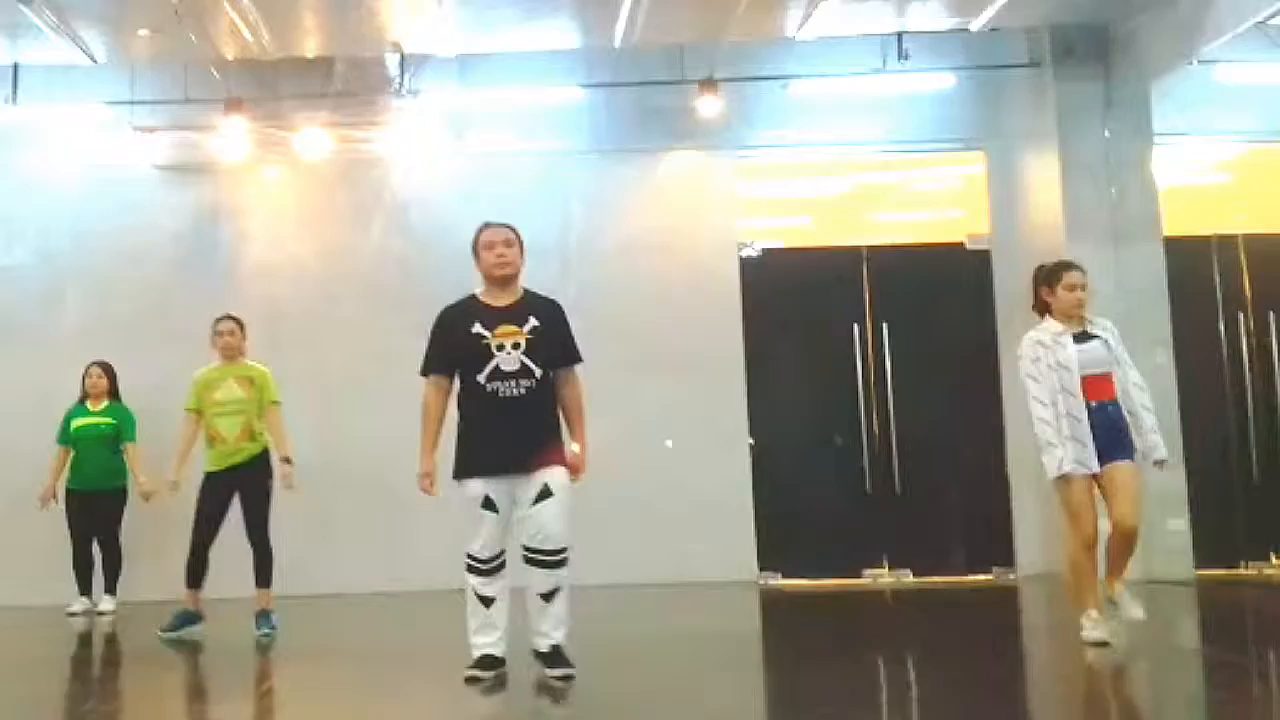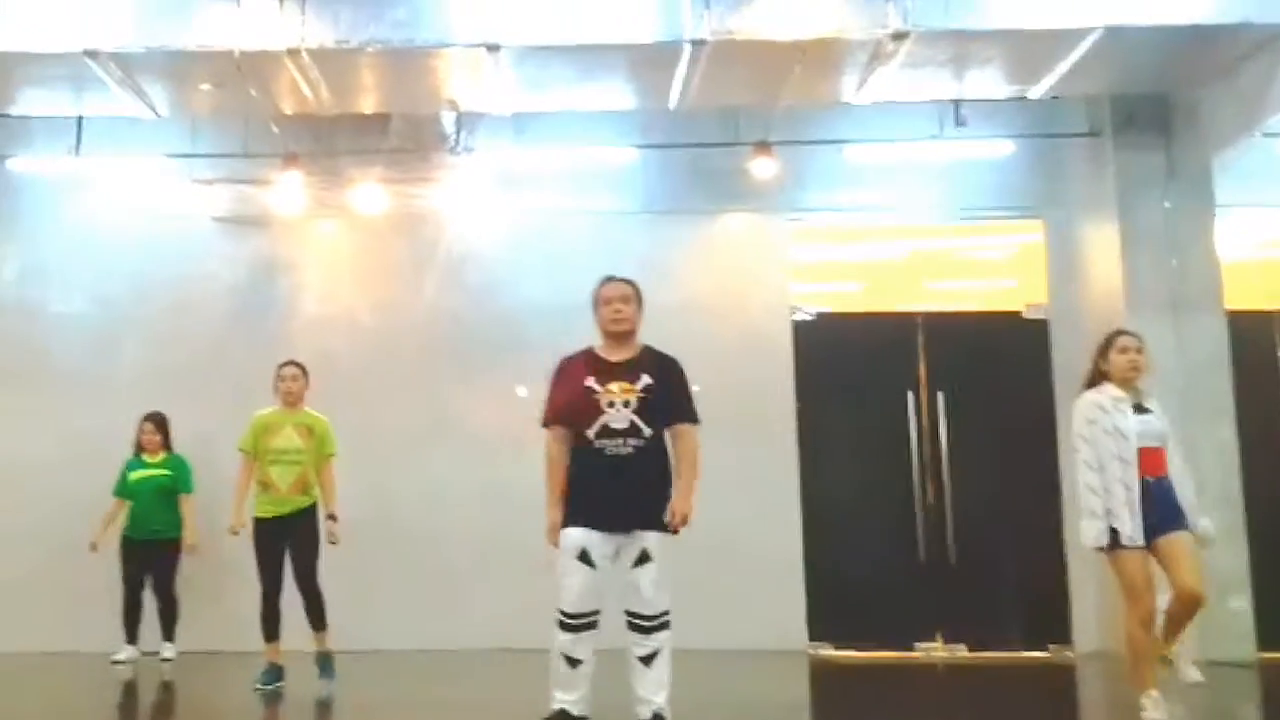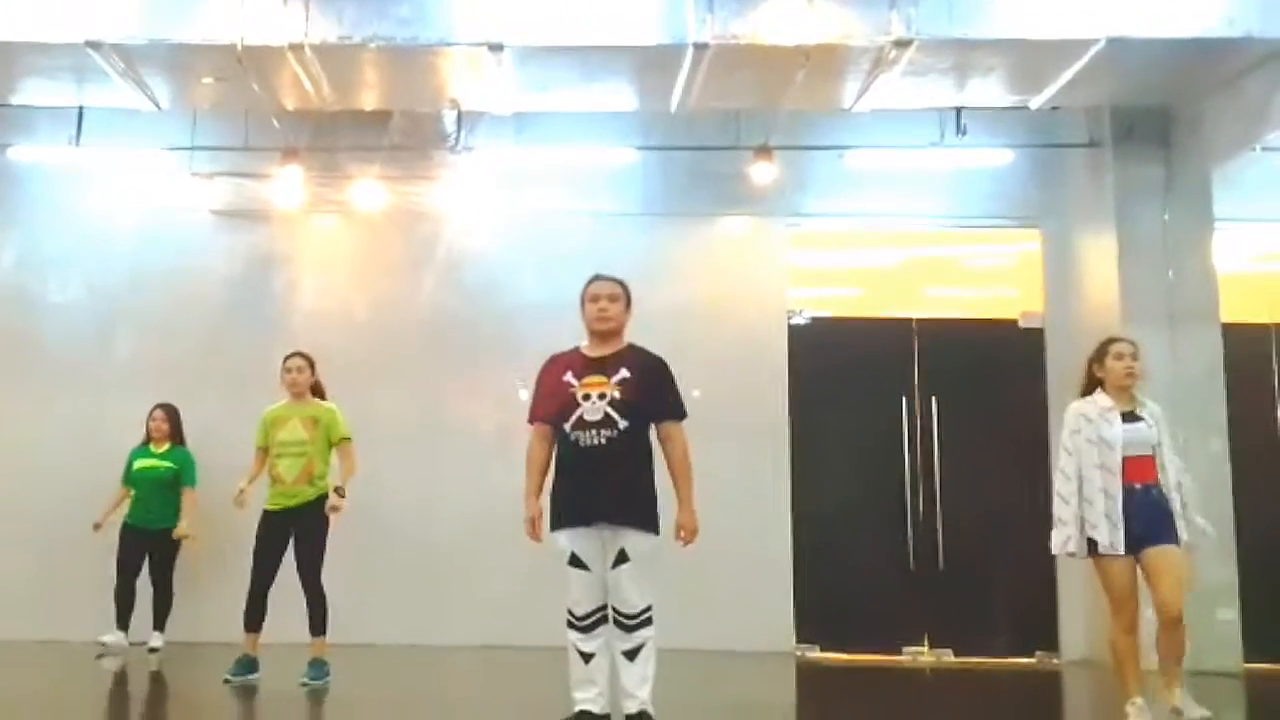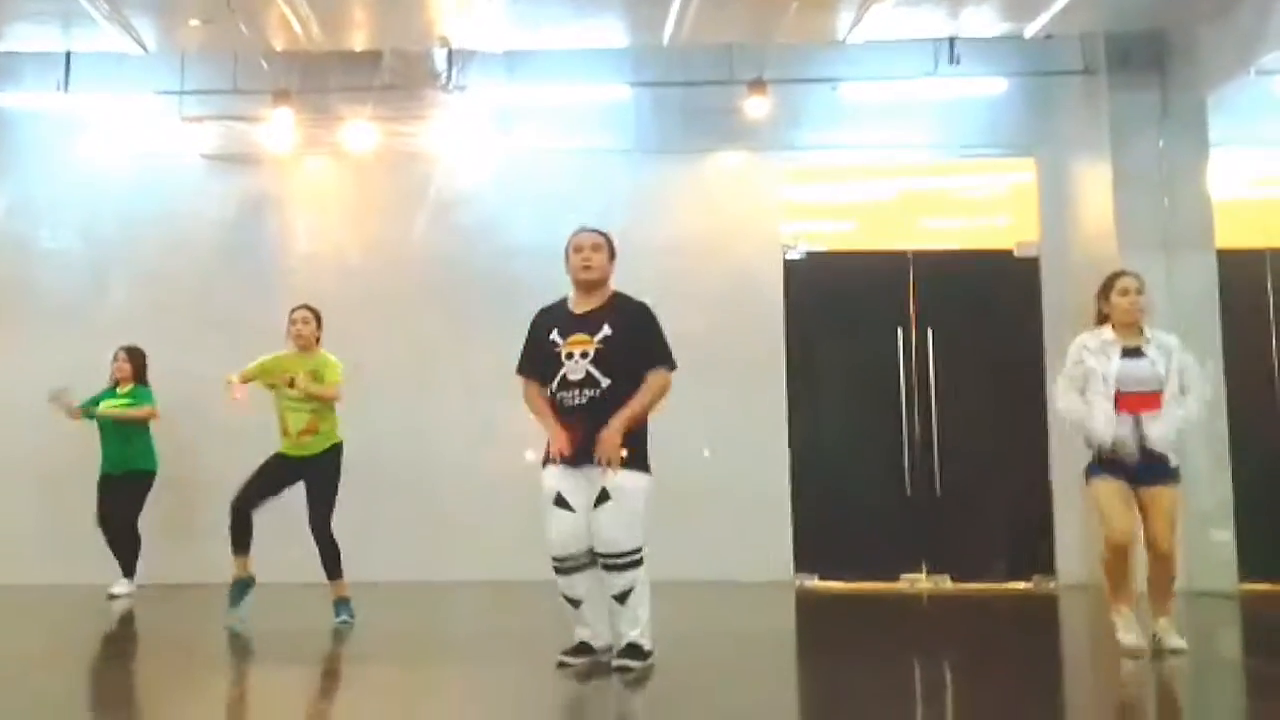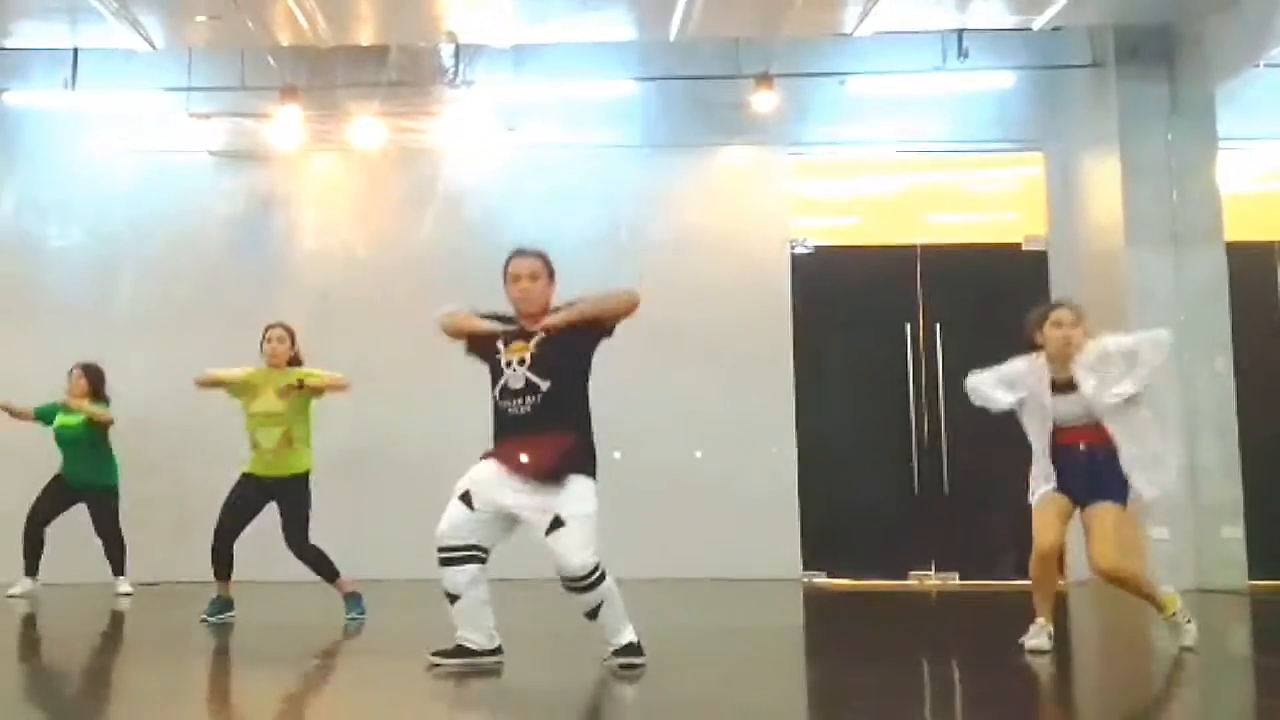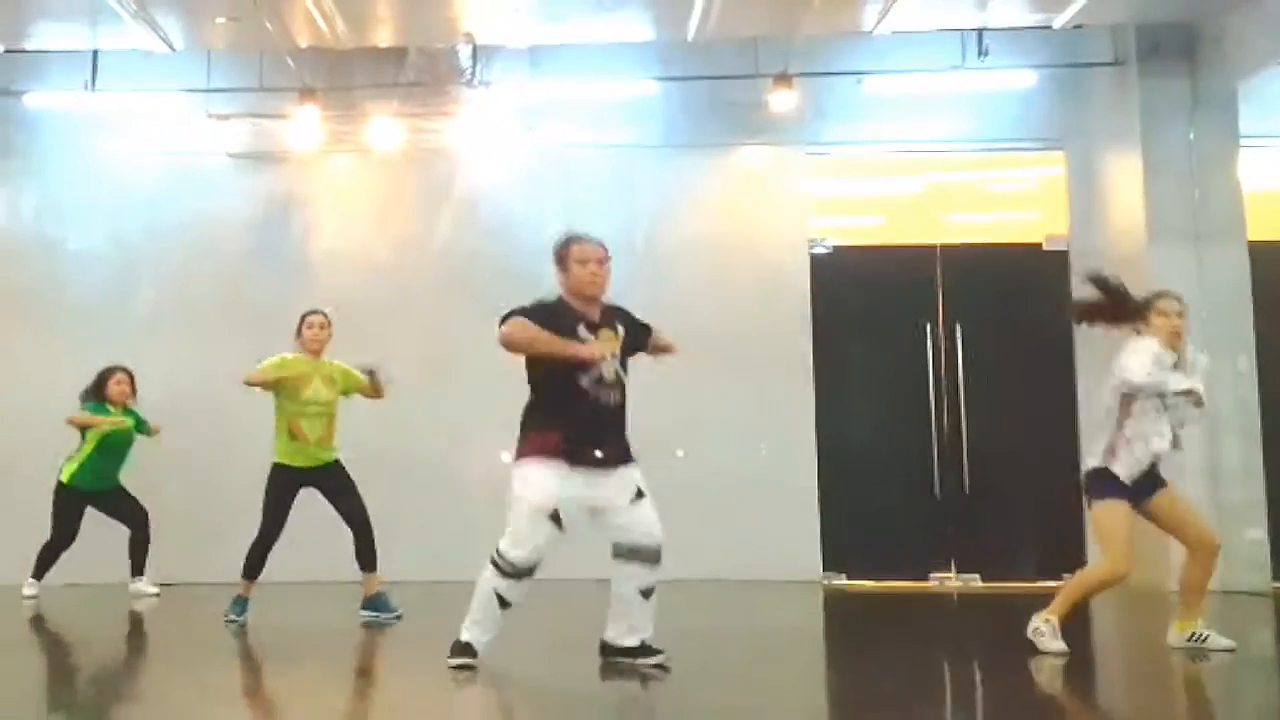
dt=0.7s
person 1, frame 1
left shoulder: (548, 312)
right shoulder: (454, 319)
left elbow: (568, 382)
right elbow: (437, 389)
left wrist: (579, 443)
right wrist: (427, 454)
left hip: (543, 455)
right hip: (480, 459)
left knee: (550, 544)
right knee: (485, 555)
left ankle: (549, 644)
right ankle: (489, 650)
person 1, frame 2
left shoulder: (665, 369)
right shoulder: (573, 369)
left elbow: (684, 437)
right elbow: (558, 441)
left wrist: (683, 495)
right wrist: (554, 507)
left hip: (647, 513)
right hip: (586, 513)
left knee: (649, 613)
right knee: (575, 609)
person 1, frame 3
left shoulder: (649, 367)
right shoulder: (556, 368)
left elbow: (672, 437)
right elbow: (541, 436)
left wrist: (686, 504)
right wrist: (531, 499)
left hip: (631, 510)
right hip: (573, 510)
left knee: (631, 608)
right knee: (583, 611)
person 1, frame 4
left shoulder: (634, 315)
right shoulder: (547, 320)
left elbow: (660, 378)
right elbow: (531, 383)
left wrist: (619, 425)
right wrist: (553, 428)
left hip: (621, 451)
right hip: (567, 454)
left knee: (619, 550)
right knee: (566, 551)
left ankle: (635, 641)
right ankle: (592, 639)
person 1, frame 5
left shoulder: (572, 326)
right shoulder: (496, 330)
left elbow: (627, 300)
right elbow: (450, 321)
left wrist: (565, 317)
right wrist: (489, 327)
left hip: (565, 474)
right hip: (503, 468)
left knee: (577, 565)
right knee: (453, 537)
left ankle: (624, 640)
right ankle: (479, 643)
person 1, frame 6
left shoulder: (619, 319)
right shoulder: (545, 315)
left elbow: (649, 340)
right elbow: (509, 334)
left wrist: (663, 344)
right wrist: (578, 350)
left hip: (611, 461)
right hip: (550, 459)
left knee: (645, 543)
right knee: (519, 554)
left ankle: (624, 640)
right ankle: (471, 638)
person 2, frame 1
left shoulder: (1106, 330)
right shoulder: (1036, 342)
left elbow: (1132, 384)
right elbow: (1040, 401)
left wrist: (1151, 436)
right wrist: (1055, 452)
left hip: (1114, 429)
right hip: (1073, 437)
left knee: (1128, 522)
right knee: (1083, 533)
left ankle: (1115, 585)
right ankle: (1090, 615)
person 2, frame 2
left shoulder: (1153, 407)
right shoulder: (1092, 404)
left elbow: (1171, 463)
right elbow: (1089, 465)
left wrist: (1195, 515)
right wrist: (1094, 521)
left hip: (1164, 503)
right hip: (1123, 510)
left knee: (1192, 589)
right knee: (1141, 608)
left ankle: (1165, 644)
person 2, frame 3
left shoulder: (1152, 412)
right shoulder: (1082, 413)
left elbow: (1171, 467)
right elbow: (1069, 472)
left wrist: (1188, 516)
right wrist: (1066, 528)
left hip: (1155, 511)
right hip: (1110, 517)
left knee: (1173, 609)
right knee: (1125, 617)
person 2, frame 4
left shoulder: (1167, 344)
right shoulder: (1087, 346)
left elbow: (1194, 393)
right elbow: (1066, 398)
left wrist: (1166, 427)
right wrist: (1105, 429)
left hip: (1157, 448)
right hip: (1111, 451)
left knee: (1163, 546)
right knee: (1119, 536)
left ankle: (1163, 624)
right ankle: (1123, 610)
person 2, frame 5
left shoulder: (1101, 353)
right shoulder: (1027, 369)
left elbow: (1159, 340)
right elbow: (976, 381)
left wrist: (1132, 384)
right wrist: (1002, 397)
left hip: (1105, 471)
right hip: (1056, 471)
left knee: (1108, 565)
right knee: (1045, 546)
left ankle: (1169, 606)
right ankle: (1043, 622)
person 2, frame 6
left shoulder: (1184, 356)
right shoulder: (1144, 351)
right elbow: (1136, 378)
left wrist: (1191, 389)
right wrist: (1177, 384)
left hip: (1143, 469)
right hip: (1110, 471)
left knee: (1207, 542)
right knee: (1116, 566)
left ankle: (1186, 627)
right ankle: (1047, 620)
person 3, frame 1
left shoulder: (260, 375)
right shoulder: (202, 379)
left elbow: (273, 420)
right elbow: (191, 425)
left wrist: (285, 459)
right wrist: (178, 467)
left hip: (254, 464)
right hip: (217, 468)
left knee: (258, 537)
right knee: (200, 539)
left ankle: (265, 611)
right ankle: (191, 610)
person 3, frame 2
left shoulder: (319, 424)
right shoulder: (260, 422)
left elbow: (325, 474)
right elbow: (246, 469)
left wrist: (331, 516)
right wrist: (237, 510)
left hip: (303, 513)
right hip: (266, 516)
left knee: (307, 583)
right knee: (270, 590)
left ankle: (323, 652)
right ankle: (273, 665)
person 3, frame 3
left shoulder: (327, 413)
right shoulder: (271, 415)
left elbow: (347, 457)
right elbow: (261, 458)
left wrist: (339, 490)
right wrist: (246, 483)
left hip: (312, 506)
right hip: (275, 507)
left knee: (310, 581)
right knee: (260, 581)
left ankle: (318, 661)
right ankle: (249, 657)
person 3, frame 4
left shoulder: (327, 363)
right shoulder: (276, 362)
left elbow: (333, 394)
right elbow: (237, 376)
left wrist: (295, 383)
right wrist: (236, 386)
left hip: (324, 454)
right hip: (288, 454)
left knee: (320, 528)
right knee: (241, 504)
left ankle: (341, 600)
right ankle: (242, 577)
person 3, frame 5
left shoulder: (302, 379)
right shoulder: (247, 378)
left elbow: (342, 383)
right elbow: (201, 381)
left wrist: (301, 380)
right wrist: (223, 377)
left hip: (294, 475)
right hip: (256, 476)
left knee: (298, 545)
right knee: (222, 535)
left ankle: (350, 594)
right ankle: (223, 599)
person 3, frame 6
left shoulder: (339, 372)
right shoulder: (284, 364)
left elbow: (375, 393)
right elbow: (251, 378)
left wrist: (374, 377)
right wrist: (286, 374)
left hip: (327, 464)
right hip: (287, 465)
left knee: (361, 523)
right knee: (268, 534)
left ankle: (373, 597)
right ankle: (241, 598)
person 4, frame 1
left shoulder: (120, 412)
right shoulder: (73, 413)
left elbow: (129, 448)
right elbow: (63, 451)
left wrist: (139, 479)
right wrist: (51, 484)
left hip: (111, 489)
right hip: (77, 489)
left knee: (108, 541)
right knee: (80, 544)
left ankle: (110, 595)
right ankle: (84, 597)
person 4, frame 2
left shoulder: (176, 464)
right shoulder: (131, 465)
left elbow: (185, 500)
right elbow: (119, 502)
left wrist: (189, 533)
right wrist: (101, 531)
left hip: (166, 538)
right hip: (133, 538)
left knee: (164, 590)
right knee: (131, 591)
left ankle: (168, 643)
right ankle: (130, 646)
person 4, frame 3
left shoulder: (182, 456)
right shoulder: (137, 453)
left elbow: (188, 492)
right elbow: (125, 488)
left wrist: (185, 523)
right wrist: (105, 515)
left hip: (165, 530)
right hip: (134, 525)
left knee: (161, 580)
right knee: (124, 576)
left ankle: (157, 634)
right ankle: (120, 632)
person 4, frame 4
left shoulder: (142, 394)
right shoulder: (105, 395)
left elbow: (148, 412)
right elbow: (78, 413)
left wrist: (112, 413)
right wrist: (65, 404)
left hip: (139, 468)
right hip: (111, 470)
left knee: (125, 521)
right knee: (106, 520)
left ankle: (127, 580)
right ankle: (126, 574)
person 4, frame 5
left shoulder: (95, 410)
right shoulder: (57, 408)
left elbow: (107, 419)
right elbow: (27, 414)
left wrist: (80, 405)
left hip: (101, 483)
right hip: (67, 480)
left knee: (108, 530)
right knee: (34, 522)
left ankle: (121, 578)
right ankle: (30, 579)
person 4, frame 6
left shoulder: (130, 415)
right shoulder: (93, 410)
left elbow: (147, 429)
right elbow: (72, 418)
left wrist: (153, 429)
right wrist: (110, 421)
left hip: (107, 486)
right hip: (74, 485)
left knee: (140, 520)
right knee: (62, 538)
left ankle: (137, 581)
right ankle: (34, 580)
